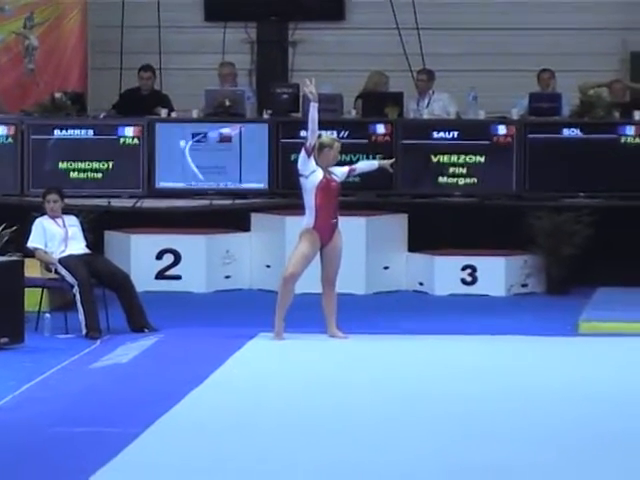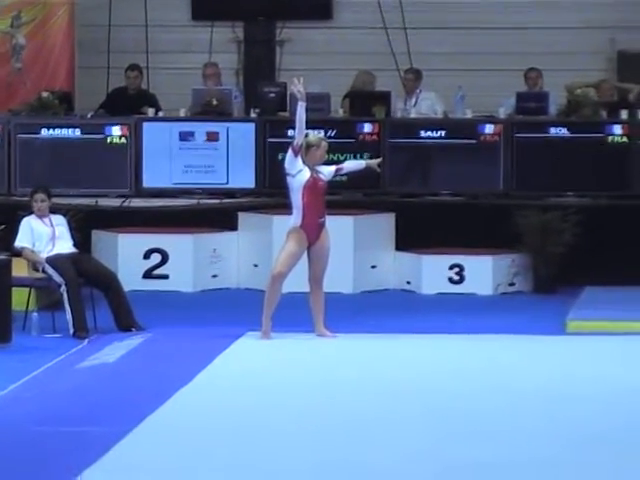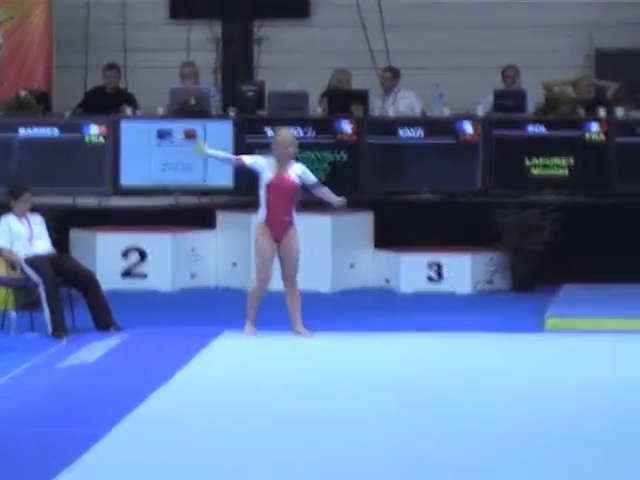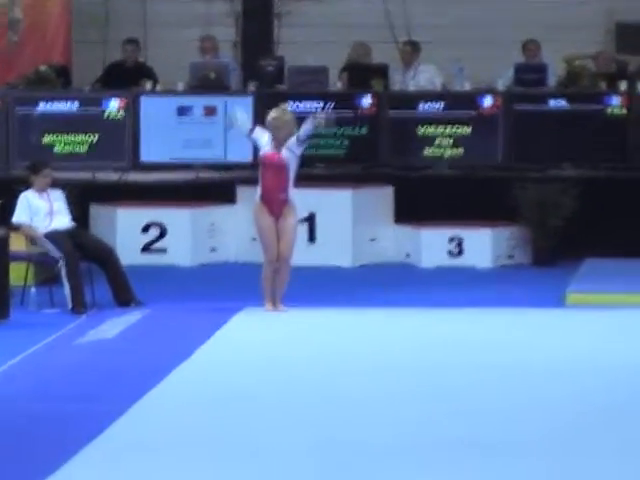
dt=0.7s
person 1, frame 1
left shoulder: (335, 173)
right shoulder: (307, 166)
left elbow: (358, 167)
right elbow: (311, 135)
left wrist: (381, 163)
right wrist: (313, 102)
left hip: (333, 233)
right hip: (312, 232)
left knee: (329, 282)
right knee: (290, 275)
left ankle: (332, 328)
right ankle: (278, 326)
person 1, frame 2
left shoulder: (322, 172)
right shoulder: (294, 165)
left elbow: (344, 167)
right elbow: (299, 134)
left wrist: (368, 163)
right wrist: (301, 102)
left hip: (320, 231)
right hip: (299, 231)
left knee: (317, 280)
right knee: (278, 273)
left ankle: (320, 327)
right ankle: (266, 324)
person 1, frame 3
left shoulder: (300, 170)
right shoulder: (263, 163)
left elbow: (317, 187)
right elbow: (237, 160)
left wrist: (334, 199)
right wrist: (209, 152)
left hip: (289, 230)
right hip: (266, 228)
left knee: (291, 279)
right knee: (263, 279)
left ankle: (298, 325)
right ankle: (249, 322)
person 1, frame 4
left shoulder: (294, 144)
right shoulder: (264, 138)
left elbow: (304, 133)
right elbow: (250, 127)
left wrist: (314, 121)
right wrist: (236, 117)
left hip: (286, 207)
right hip: (264, 206)
left knee: (285, 256)
right knee: (271, 256)
left ankle: (279, 300)
right ankle: (269, 300)
person 2, frame 1
left shoulder: (73, 220)
right shoulder: (41, 223)
right elbow: (38, 253)
right wrist: (56, 262)
left hip: (86, 255)
right hip: (65, 259)
left knee: (122, 277)
right knee: (83, 280)
left ankle: (139, 323)
right ankle: (91, 328)
person 2, frame 2
left shoulder: (60, 219)
right shoulder: (28, 222)
right elbow: (26, 252)
left wrist: (77, 256)
right wrist: (42, 262)
left hip: (73, 254)
right hip: (52, 258)
left knee: (109, 277)
right knee: (71, 279)
left ankle: (127, 322)
right ankle: (79, 328)
person 2, frame 3
left shoulder: (37, 218)
left wrist: (56, 255)
right wrist: (20, 262)
left hip: (51, 254)
right hip: (29, 258)
left knee: (87, 276)
right knee: (49, 278)
left ankle: (105, 322)
right ankle: (57, 328)
person 2, frame 4
left shoulder: (58, 193)
right shoulder: (26, 197)
right elbow: (23, 227)
left wrist: (73, 228)
right wrist: (40, 237)
left hip: (71, 230)
right hip: (50, 234)
left knee: (106, 252)
right knee: (69, 254)
left ankle: (125, 297)
right ankle: (77, 303)
